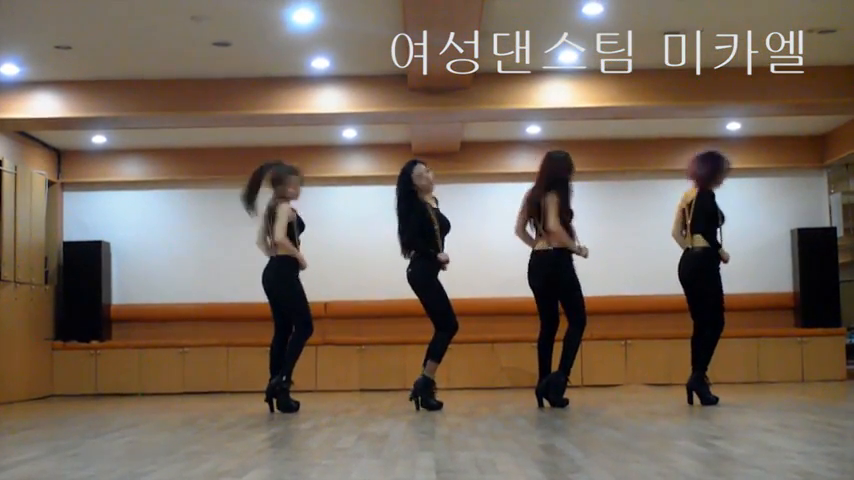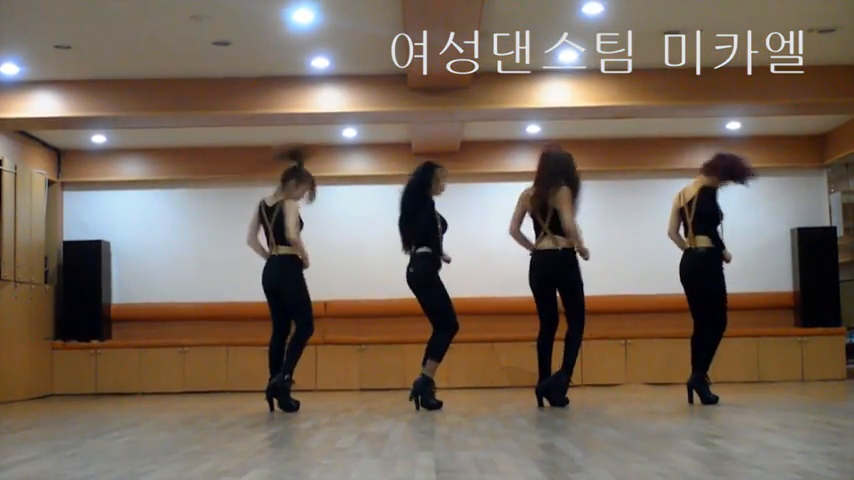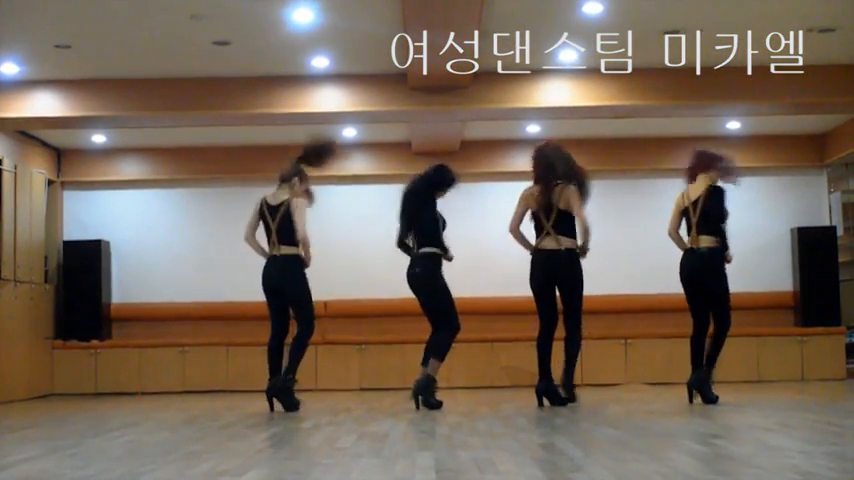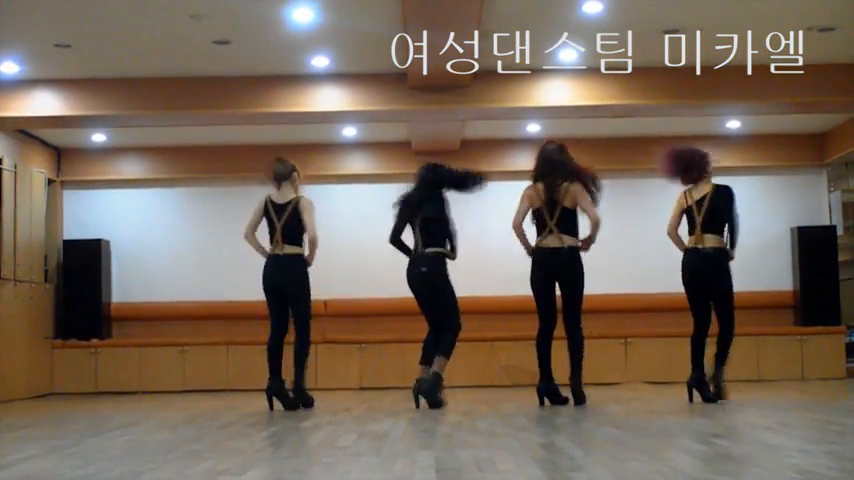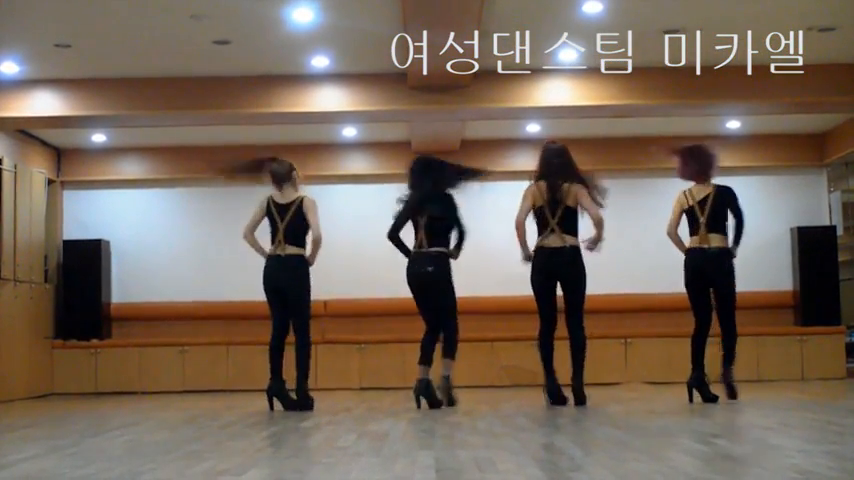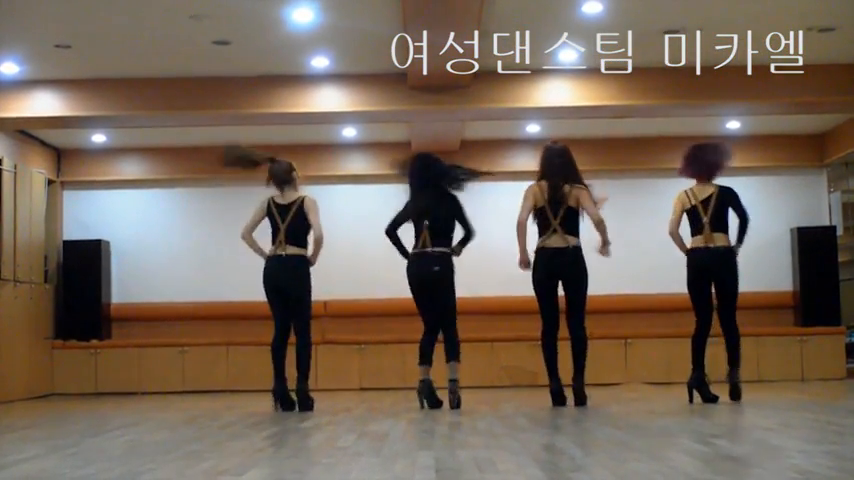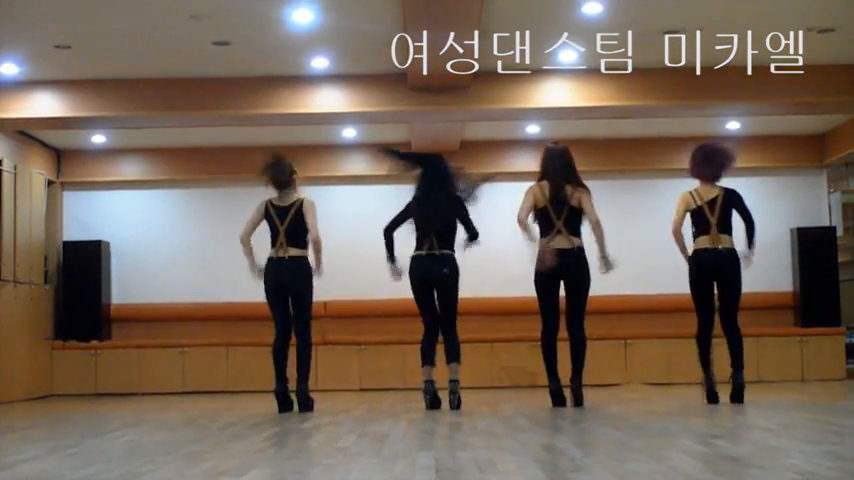
dt=0.1s
person 1, frame 1
left shoulder: (532, 194)
right shoulder: (554, 195)
left elbow: (520, 229)
right elbow: (554, 226)
right wrist: (578, 248)
left hip: (536, 264)
right hip: (558, 262)
left knee: (548, 324)
right knee: (577, 320)
left ankle: (545, 384)
right ankle: (559, 378)
person 1, frame 2
left shoulder: (529, 194)
right shoulder: (563, 191)
left elbow: (513, 230)
right elbow: (569, 224)
right wrist: (580, 248)
left hip: (539, 263)
right hip: (562, 261)
left knee: (547, 323)
right knee: (576, 321)
left ankle: (545, 384)
right ankle: (562, 377)
person 1, frame 3
left shoulder: (529, 193)
right shoulder: (569, 189)
left elbow: (513, 227)
right elbow: (584, 223)
right wrist: (584, 246)
left hip: (540, 261)
right hip: (567, 260)
left knee: (546, 324)
right knee: (573, 322)
left ankle: (545, 385)
right ankle: (567, 381)
person 1, frame 4
left shoulder: (532, 191)
right shoulder: (574, 188)
left elbow: (517, 224)
right elbow: (595, 218)
left wrist: (529, 248)
right wrist: (589, 240)
left hip: (541, 260)
right hip: (568, 259)
left knee: (546, 323)
right knee: (572, 322)
left ankle: (546, 384)
right ankle: (576, 383)
person 1, frame 5
left shoulder: (534, 189)
right shoulder: (576, 188)
left elbow: (519, 221)
right elbow: (597, 217)
left wrist: (525, 250)
right wrist: (597, 238)
left hip: (543, 259)
right hip: (570, 258)
left knee: (547, 323)
right knee: (575, 322)
left ankle: (552, 385)
right ankle: (577, 384)
person 1, frame 6
left shoulder: (535, 189)
right shoulder: (577, 190)
left elbow: (521, 221)
right elbow: (597, 218)
left wrist: (523, 254)
right wrist: (605, 242)
left hip: (544, 260)
right hip: (572, 258)
left knee: (549, 324)
right knee: (576, 323)
left ankle: (555, 385)
right ankle: (578, 385)
person 1, frame 7
left shoulder: (536, 189)
right shoulder: (579, 191)
left elbow: (521, 218)
right elbow: (594, 220)
left wrist: (537, 243)
right wrist: (604, 254)
left hip: (547, 260)
right hip: (575, 259)
left knee: (550, 325)
right knee: (576, 324)
left ankle: (555, 385)
right ankle: (576, 385)
person 2, frame 1
left shoulder: (271, 207)
right shoulder: (285, 207)
left elbow: (263, 239)
right elbow: (279, 238)
right wrist: (299, 257)
left hip: (271, 272)
right hip: (285, 271)
left knee: (282, 331)
right knee: (304, 327)
left ankle: (275, 386)
right ankle: (282, 381)
person 2, frame 2
left shoulder: (264, 203)
right shoulder: (290, 204)
left elbow: (251, 239)
right elbow: (292, 235)
right wrist: (304, 256)
left hip: (270, 271)
right hip: (288, 269)
left knee: (279, 329)
right knee: (305, 325)
left ankle: (275, 384)
right ankle: (282, 379)
person 2, frame 3
left shoulder: (263, 202)
right shoulder: (297, 202)
left elbow: (248, 236)
right elbow: (302, 236)
right wrist: (307, 257)
left hip: (270, 270)
right hip: (291, 268)
left knee: (278, 328)
right knee: (306, 325)
left ankle: (276, 383)
right ankle: (285, 379)
person 2, frame 4
left shoulder: (266, 202)
right shoulder: (302, 202)
left elbow: (249, 234)
right elbow: (312, 235)
left wrist: (268, 254)
right wrist: (309, 257)
left hip: (271, 269)
right hip: (292, 269)
left knee: (278, 329)
right knee: (303, 328)
left ankle: (275, 384)
right ankle: (298, 386)
person 2, frame 5
left shoulder: (268, 202)
right shoulder: (306, 202)
left elbow: (247, 233)
right elbow: (317, 235)
left wrist: (266, 254)
right wrist: (312, 257)
left hip: (272, 269)
right hip: (295, 268)
left knee: (279, 329)
right knee: (301, 330)
left ankle: (276, 386)
right ankle: (302, 391)
person 2, frame 6
left shoulder: (268, 203)
right shoulder: (307, 202)
left elbow: (245, 233)
right elbow: (318, 234)
left wrist: (265, 255)
right wrist: (313, 257)
left hip: (273, 269)
right hip: (296, 268)
left knee: (281, 329)
right knee: (302, 330)
left ankle: (280, 387)
right ankle: (302, 391)
person 2, frame 7
left shoulder: (266, 206)
right shoulder: (305, 204)
left elbow: (244, 237)
right elbow: (315, 237)
left wrist: (255, 265)
right wrist: (318, 264)
left hip: (273, 270)
right hip: (298, 269)
left knee: (282, 331)
right knee: (303, 331)
left ankle: (282, 390)
right ankle: (302, 391)
person 3, frame 1
left shoulder: (689, 195)
right shoulder: (707, 194)
left elbow: (677, 231)
right elbow: (705, 227)
right wrist: (720, 251)
left hip: (687, 262)
right hip: (704, 261)
left knee: (701, 324)
right knee: (715, 321)
left ankle: (697, 380)
right ankle: (699, 377)
person 3, frame 2
left shoulder: (682, 195)
right shoulder: (708, 192)
left elbow: (672, 231)
right elbow: (708, 225)
right wrist: (723, 251)
left hip: (687, 262)
right hip: (707, 261)
left knee: (701, 324)
right knee: (717, 321)
left ankle: (698, 377)
right ankle: (699, 376)
person 3, frame 3
left shoulder: (683, 195)
right shoulder: (716, 192)
left elbow: (672, 231)
right elbow: (720, 224)
right wrist: (726, 252)
left hip: (688, 262)
right hip: (710, 260)
left knee: (700, 322)
right knee: (721, 321)
left ankle: (699, 377)
right ankle: (702, 375)
person 3, frame 4
left shoulder: (685, 195)
right shoulder: (723, 191)
left elbow: (671, 231)
right elbow: (732, 222)
right wrist: (730, 250)
left hip: (691, 261)
right hip: (715, 259)
left knee: (700, 322)
right knee: (726, 320)
left ankle: (699, 377)
right ankle: (717, 373)
person 3, frame 5
left shoulder: (683, 196)
right shoulder: (724, 192)
left elbow: (671, 231)
right elbow: (739, 218)
right wrist: (734, 247)
left hip: (694, 260)
right hip: (718, 258)
left knee: (701, 321)
right knee: (727, 319)
left ankle: (698, 376)
right ankle: (727, 372)
person 3, frame 6
left shoulder: (684, 196)
right shoulder: (726, 192)
left elbow: (672, 230)
right elbow: (743, 218)
left wrist: (687, 252)
right wrist: (737, 246)
left hip: (697, 260)
right hip: (722, 257)
left knee: (702, 321)
right knee: (728, 320)
left ankle: (698, 376)
right ankle: (733, 374)
person 3, frame 7
left shoulder: (687, 196)
right shoulder: (730, 194)
left elbow: (675, 228)
right elbow: (749, 221)
left wrist: (686, 255)
right wrist: (749, 250)
left hip: (701, 260)
right hip: (727, 258)
left knee: (705, 323)
right knee: (730, 321)
left ankle: (708, 378)
right ankle: (737, 375)
person 4, frame 1
left shoulder: (433, 204)
right shoulder: (416, 205)
right elbow: (412, 240)
left wrist: (438, 258)
right wrist: (437, 256)
left hip: (424, 270)
right hip: (423, 270)
left knee: (443, 326)
right knee: (448, 325)
left ankle: (424, 385)
right ankle: (425, 383)
person 4, frame 2
left shoulder: (425, 203)
right shoulder: (423, 202)
left elbow: (412, 237)
right elbow: (419, 236)
right wrist: (440, 254)
left hip: (422, 269)
right hip: (423, 269)
left knee: (441, 326)
right knee: (448, 324)
left ankle: (423, 384)
right ankle: (425, 382)
person 4, frame 3
left shoulder: (414, 203)
right shoulder: (427, 201)
left elbow: (402, 239)
right elbow: (435, 231)
right wrist: (445, 252)
left hip: (415, 269)
right hip: (429, 268)
left knee: (439, 327)
right knee: (450, 325)
left ankle: (422, 384)
right ankle: (426, 380)
person 4, frame 4
left shoulder: (413, 203)
right shoulder: (437, 199)
left elbow: (394, 238)
right elbow: (447, 228)
right wrist: (451, 251)
left hip: (415, 268)
right hip: (433, 267)
left knee: (436, 326)
right knee: (451, 325)
left ankle: (423, 381)
right ankle: (434, 378)
person 4, frame 5
left shoulder: (412, 202)
right shoulder: (445, 198)
left elbow: (392, 233)
right elbow: (460, 231)
right wrist: (454, 251)
left hip: (415, 267)
right hip: (437, 265)
left knee: (432, 326)
right knee: (449, 325)
left ankle: (423, 383)
right ankle: (446, 381)
person 4, frame 6
left shoulder: (415, 202)
right shoulder: (448, 198)
left elbow: (390, 230)
right elbow: (468, 231)
left wrist: (408, 255)
right wrist: (457, 248)
left hip: (416, 267)
right hip: (440, 265)
left knee: (430, 326)
right knee: (448, 326)
left ankle: (425, 383)
right ankle: (453, 384)
person 4, frame 7
left shoulder: (417, 202)
right shoulder: (453, 199)
left elbow: (389, 230)
right elbow: (473, 234)
left wrist: (392, 262)
right wrist: (466, 243)
left hip: (418, 266)
right hip: (445, 266)
left knee: (430, 326)
right knee: (449, 326)
left ankle: (429, 386)
right ankle: (453, 386)
